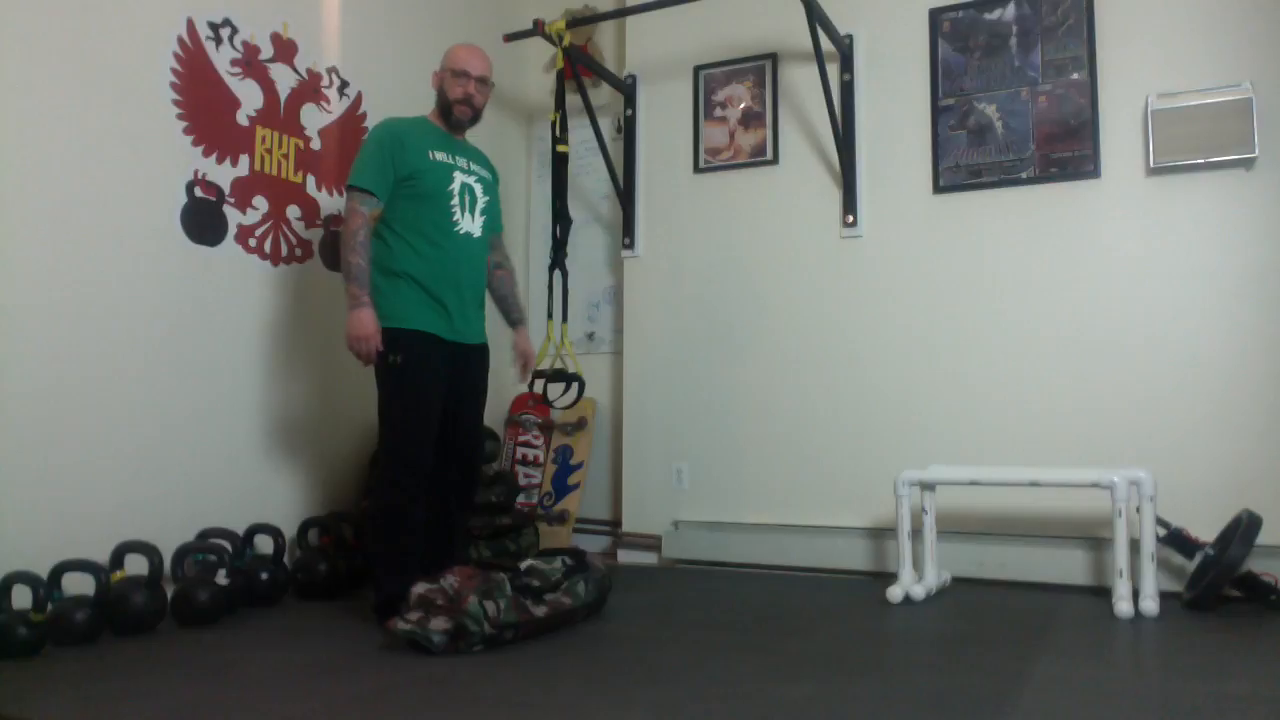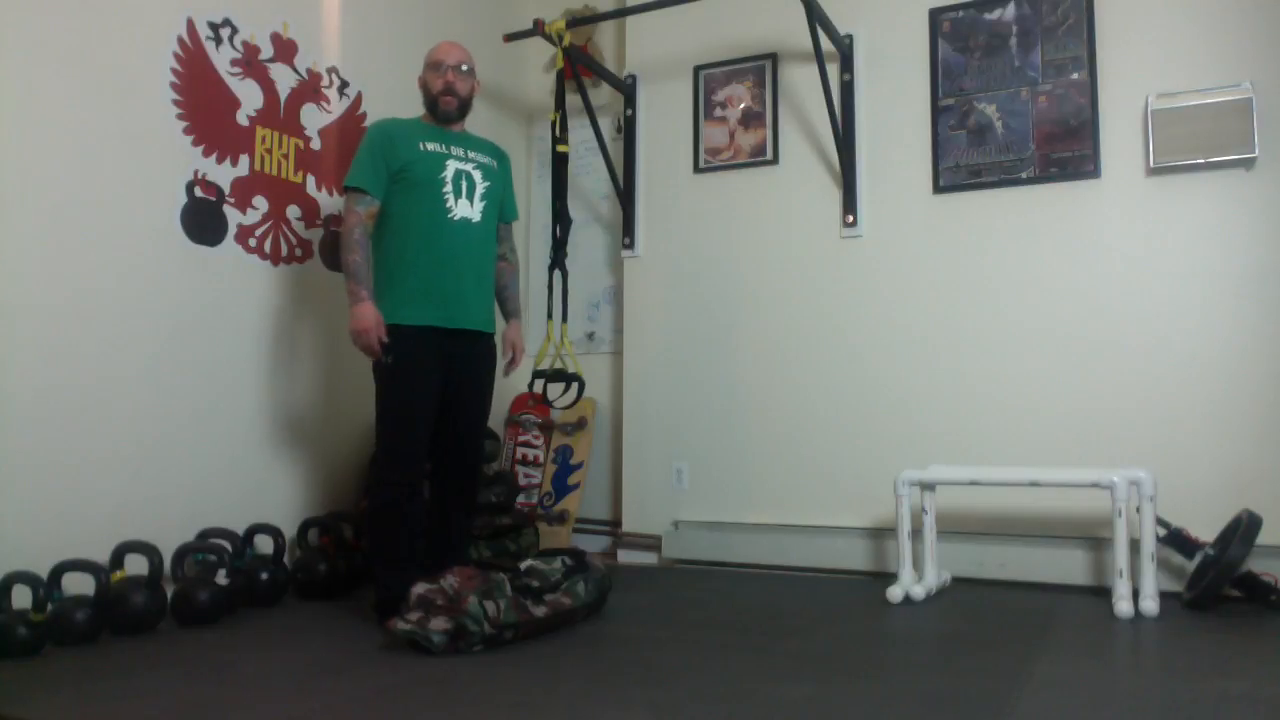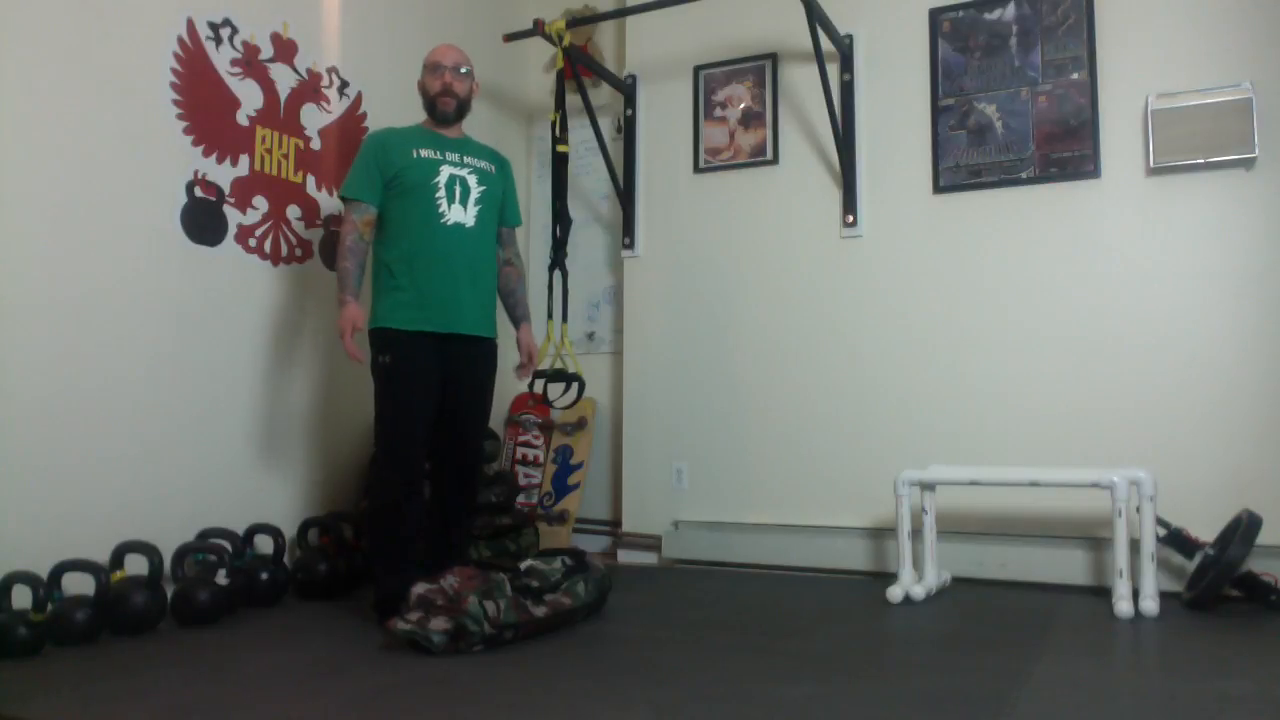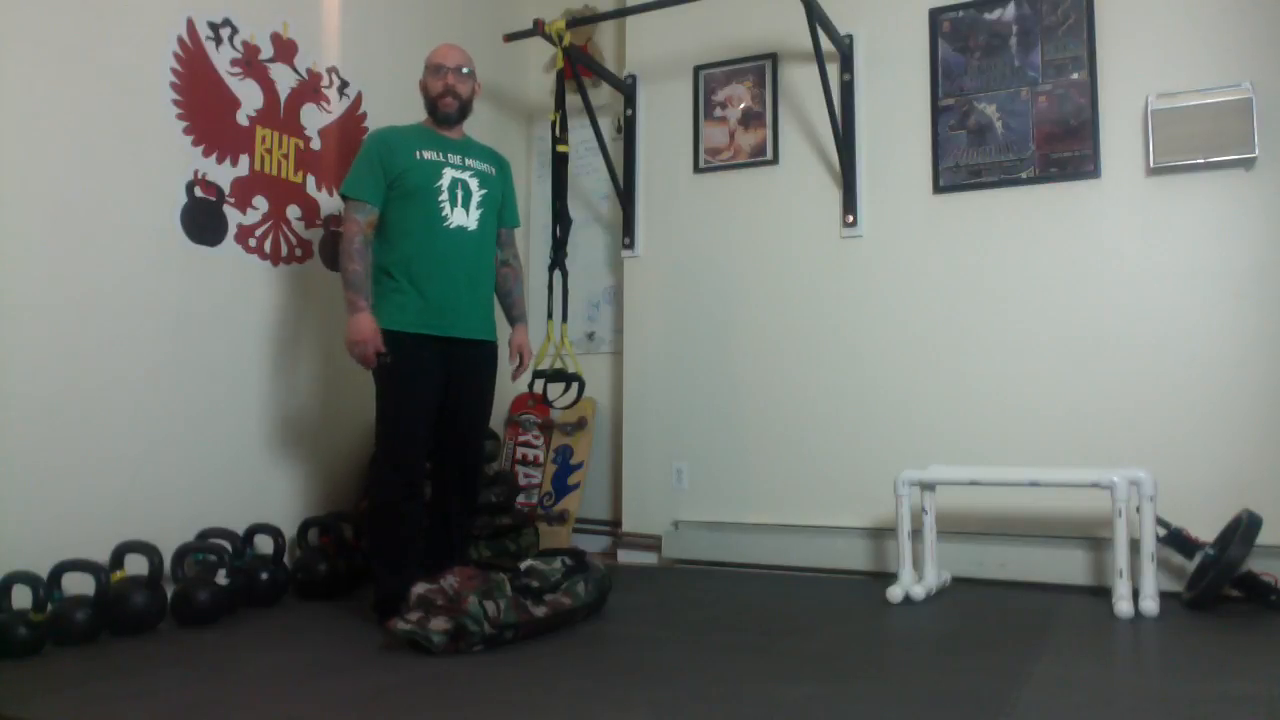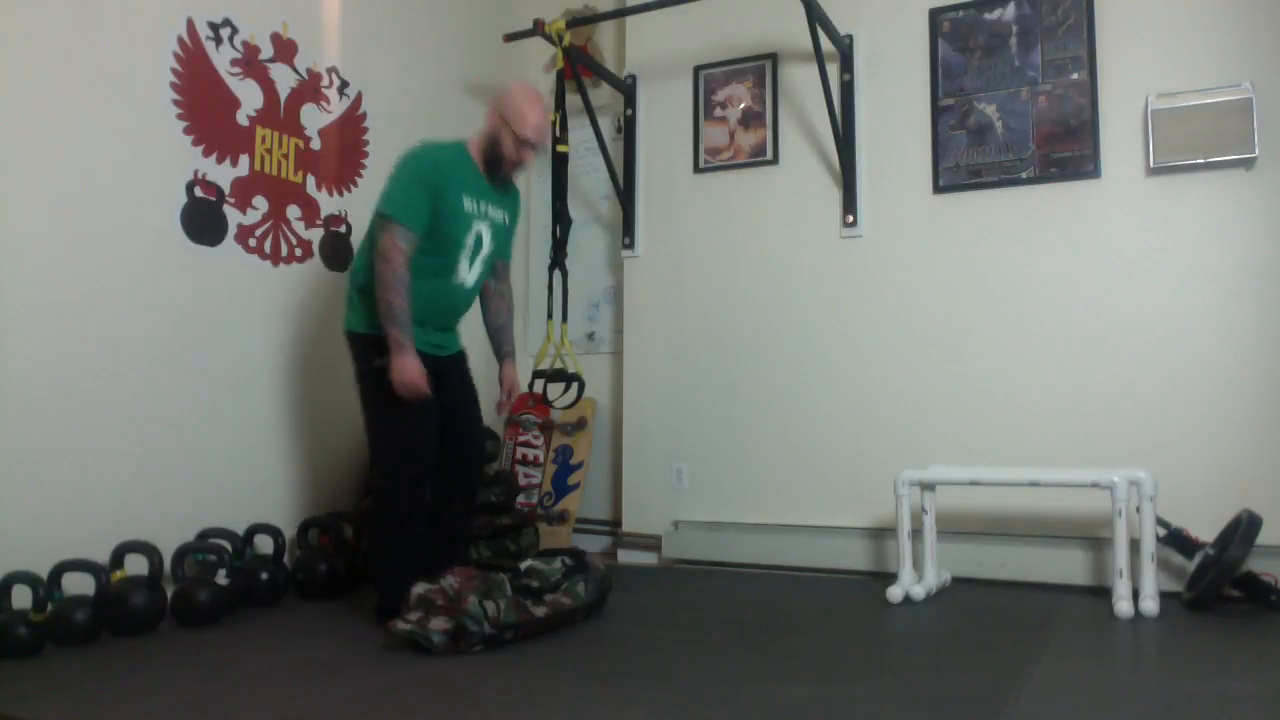
dt=0.7s
person 1, frame 1
left shoulder: (484, 164)
right shoulder: (396, 137)
right elbow: (358, 220)
left wrist: (518, 324)
right wrist: (360, 303)
left hip: (469, 338)
right hip: (409, 331)
left knee: (460, 466)
right knee: (407, 468)
right ankle: (397, 599)
person 1, frame 2
left shoulder: (494, 158)
right shoulder: (391, 137)
right elbow: (358, 218)
left wrist: (513, 318)
right wrist: (361, 298)
left hip: (475, 331)
right hip: (408, 325)
left knee: (461, 462)
right knee: (401, 464)
right ankle: (397, 597)
person 1, frame 3
left shoulder: (495, 163)
right shoulder: (387, 146)
left elbow: (506, 250)
right elbow: (356, 227)
left wrist: (523, 322)
right wrist: (348, 298)
left hip: (476, 335)
right hip: (406, 331)
left knee: (461, 463)
right knee: (400, 465)
right ankle: (396, 596)
person 1, frame 4
left shoulder: (494, 164)
right shoulder: (390, 145)
left elbow: (505, 251)
right elbow: (357, 229)
left wrist: (519, 322)
right wrist: (359, 308)
left hip: (476, 337)
right hip: (408, 332)
left knee: (462, 465)
right knee: (401, 466)
right ankle: (396, 597)
person 1, frame 5
left shoulder: (507, 197)
right shoulder: (430, 165)
left elbow: (496, 283)
right elbow: (392, 257)
left wrist: (507, 359)
right wrist: (402, 350)
left hip: (442, 342)
right hip: (387, 341)
left knee: (464, 459)
right knee: (407, 466)
right ankle: (398, 601)
